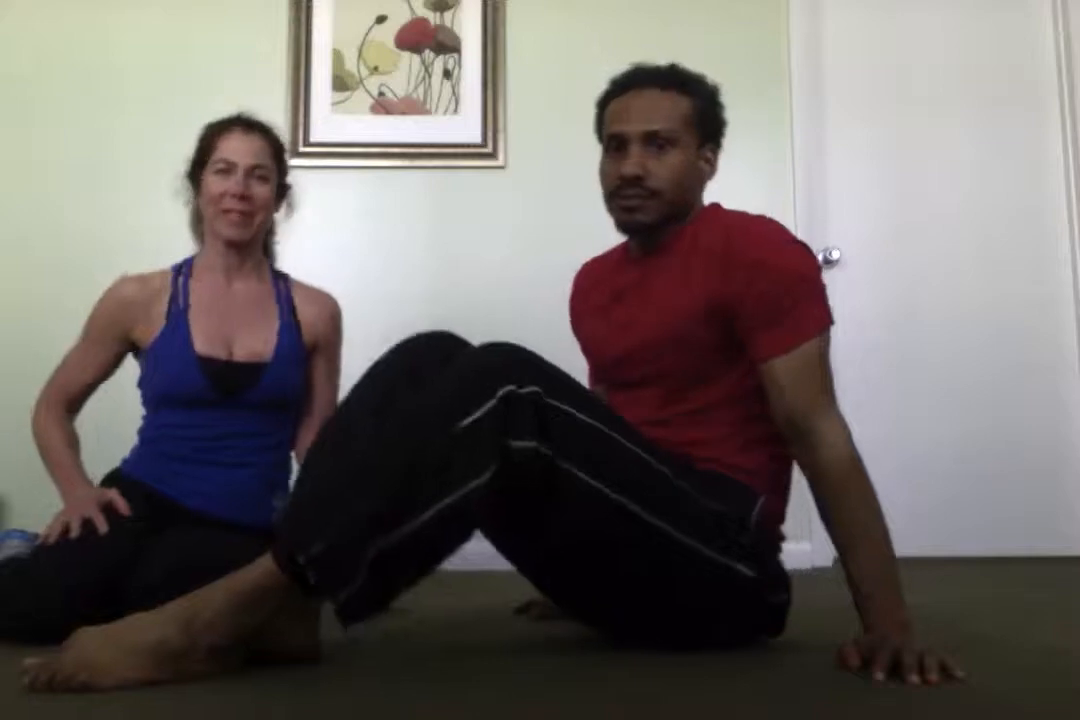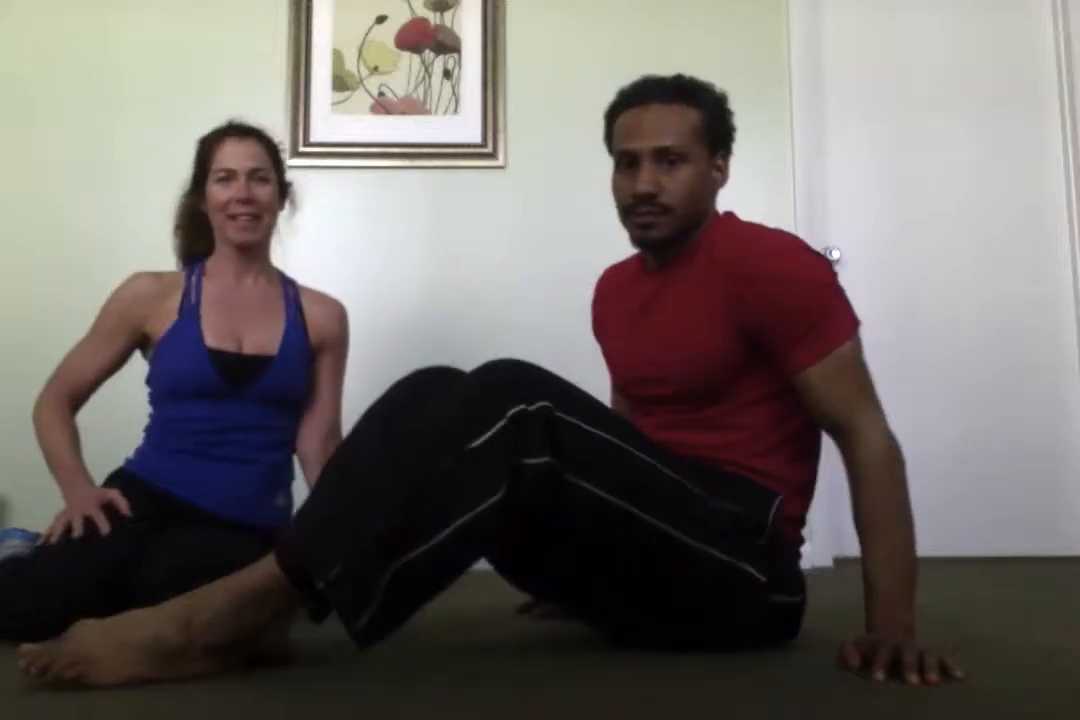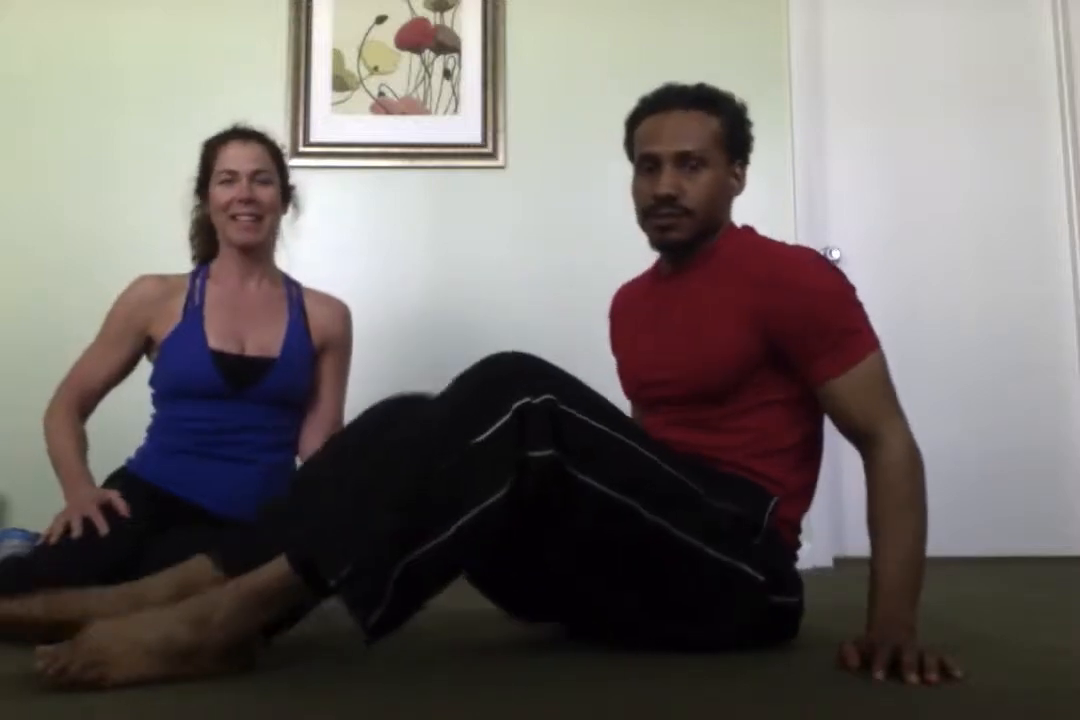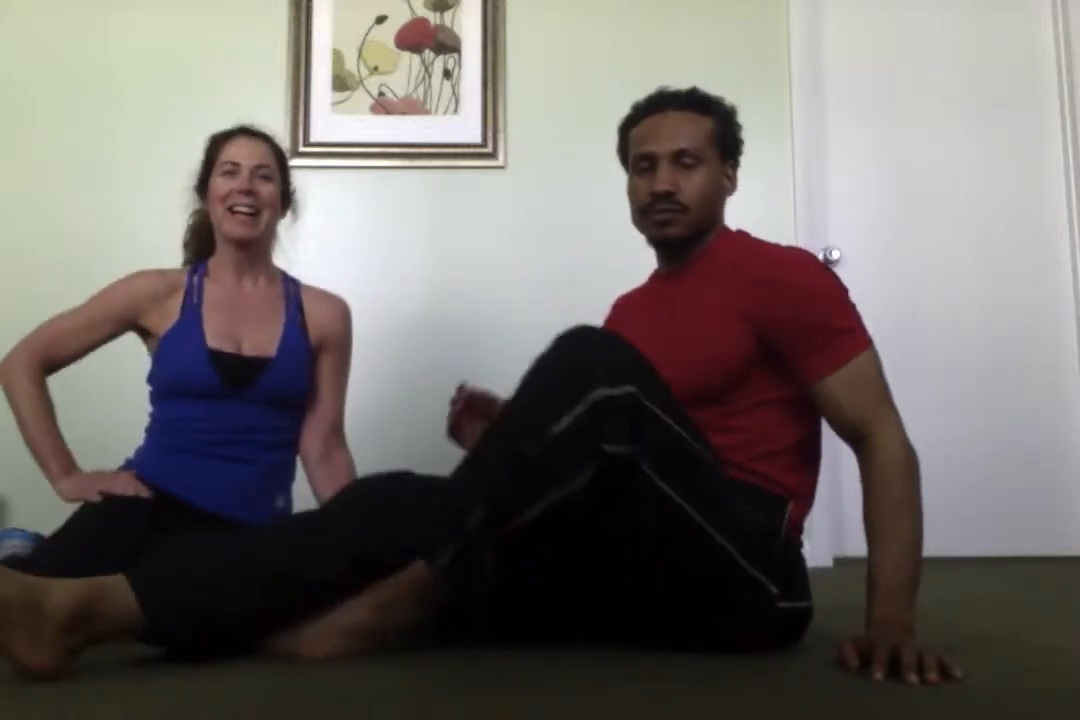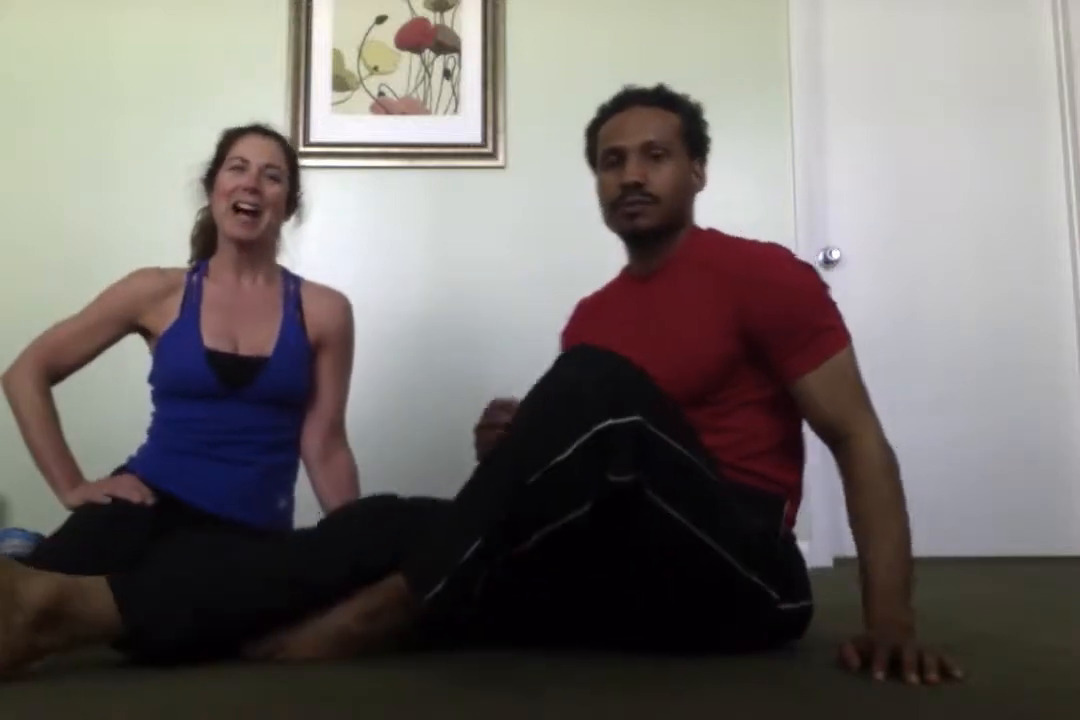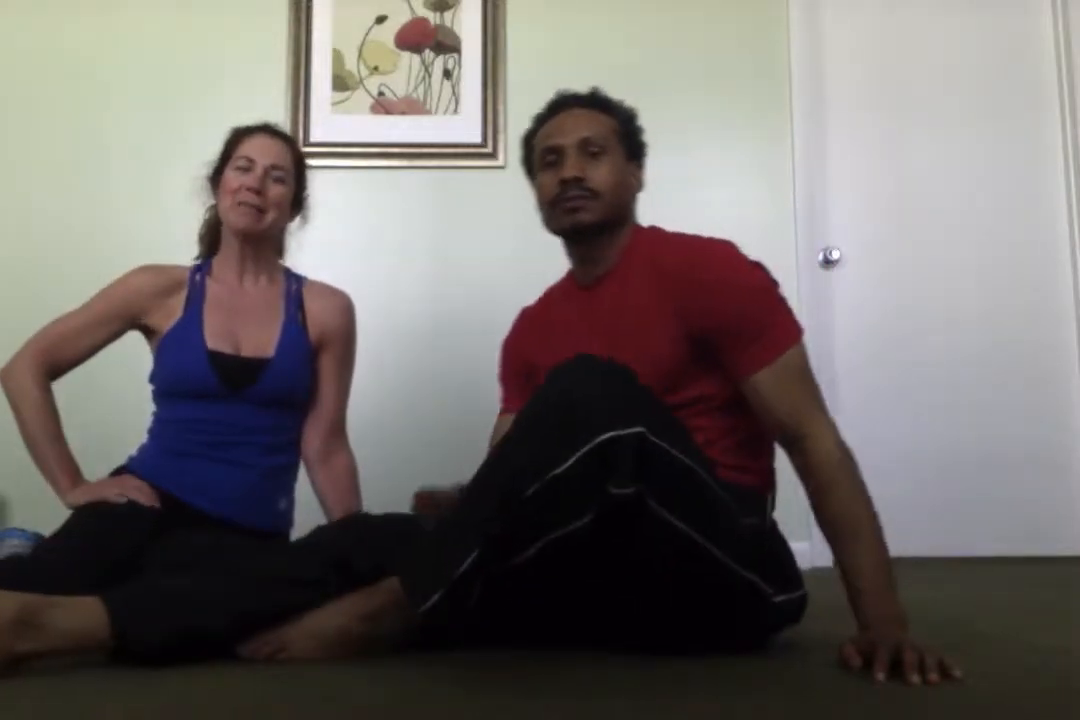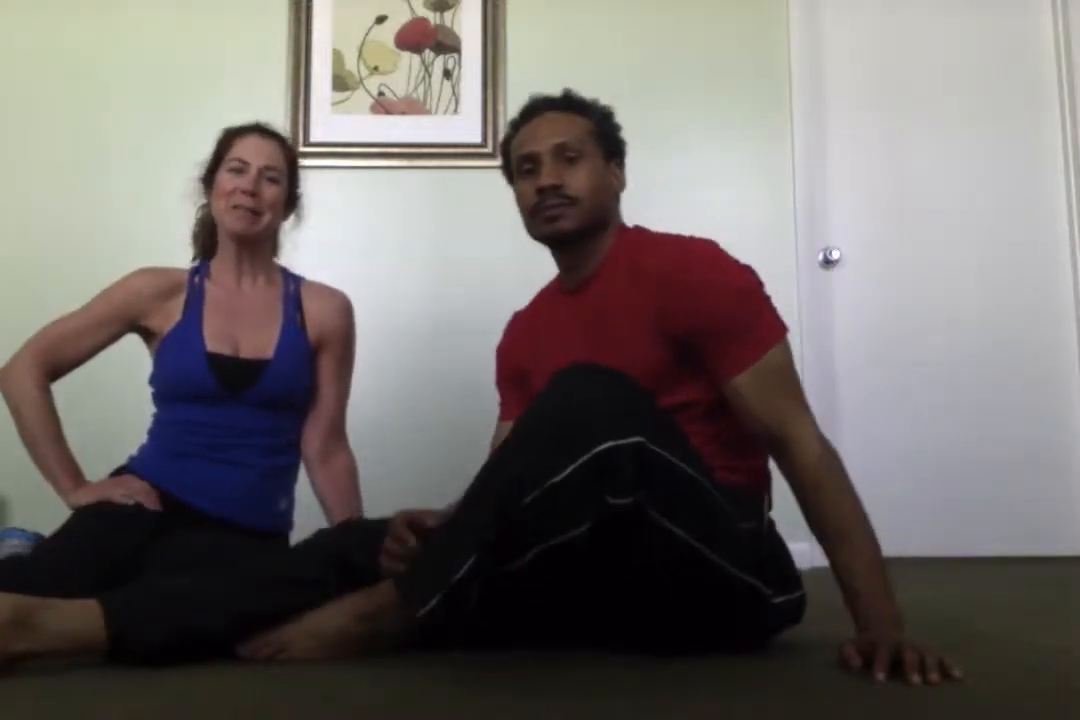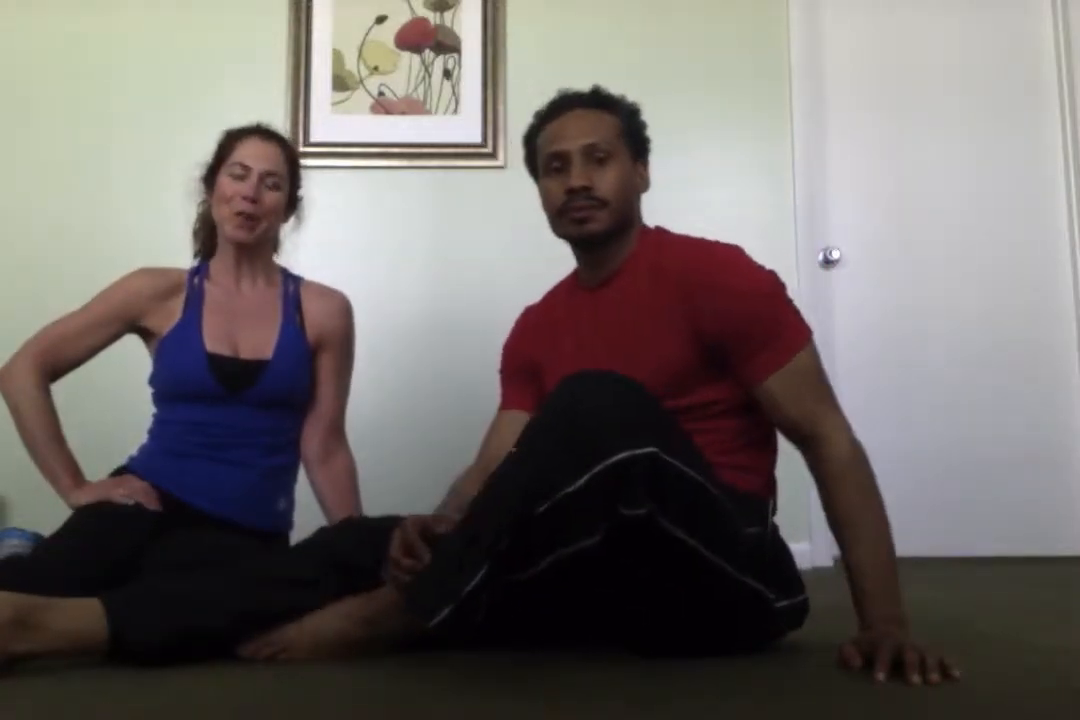
dt=0.3s
person 1, frame 1
left shoulder: (754, 254)
right shoulder: (593, 283)
left elbow: (818, 435)
left wrist: (886, 622)
right wrist: (571, 569)
left hip: (719, 565)
right hip: (624, 564)
left knee: (506, 382)
right knee: (432, 363)
left ankle: (223, 615)
right ankle: (285, 597)
person 1, frame 2
left shoulder: (771, 267)
right shoulder: (613, 291)
left elbow: (865, 435)
left wrist: (891, 622)
right wrist: (572, 566)
left hip: (735, 569)
right hip: (637, 565)
left knee: (515, 400)
right knee: (439, 398)
left ankle: (224, 614)
right ankle: (272, 604)
person 1, frame 3
left shoulder: (789, 279)
right shoulder: (631, 303)
left elbow: (887, 442)
left wrist: (890, 622)
left hip: (730, 568)
right hip: (632, 572)
left knee: (512, 389)
right knee: (408, 425)
left ankle: (231, 614)
right ankle: (189, 589)
person 1, frame 4
left shoulder: (784, 279)
right shoulder: (630, 312)
left elbow: (882, 441)
left wrist: (890, 621)
right wrist: (517, 446)
left hip: (743, 577)
right hip: (633, 568)
left knee: (590, 362)
right knee: (402, 501)
left ankle: (394, 606)
right ankle: (93, 606)
person 1, frame 5
left shoulder: (762, 275)
right shoulder: (594, 314)
left elbow: (859, 440)
left wrist: (890, 620)
right wrist: (521, 463)
left hip: (736, 573)
right hip: (619, 569)
left knee: (598, 385)
right knee: (384, 522)
left ankle: (388, 610)
person 1, frame 6
left shoulder: (707, 273)
right shoulder: (534, 330)
left elbow: (814, 440)
right elbow: (535, 471)
left wrist: (883, 623)
right wrist: (469, 512)
left hip: (725, 570)
right hip: (609, 571)
left knee: (594, 393)
right knee: (369, 538)
left ankle: (390, 610)
person 1, frame 7
left shoulder: (693, 273)
right shoulder: (526, 334)
left elbow: (798, 442)
right elbow: (516, 484)
left wrist: (880, 622)
right wrist: (441, 534)
left hip: (723, 570)
right hip: (604, 570)
left knee: (590, 400)
right knee: (368, 543)
left ankle: (389, 614)
person 1, frame 8
left shoulder: (715, 276)
right shoulder: (537, 329)
left elbow: (829, 439)
right elbow: (494, 476)
left wrist: (884, 624)
right wrist: (438, 533)
left hip: (728, 571)
right hip: (612, 572)
left knee: (602, 405)
right knee: (370, 541)
left ankle: (393, 618)
person 2, frame 1
left shoulder: (314, 311)
right shoulder: (140, 299)
left elbow: (316, 442)
right elbow: (54, 406)
right wrist: (76, 491)
left hip: (244, 530)
right hip: (143, 502)
person 2, frame 2
left shoulder: (320, 316)
right shoulder: (151, 296)
left elbow: (319, 446)
right elbow: (55, 402)
right wrist: (78, 490)
left hip: (246, 528)
right hip: (146, 500)
person 2, frame 3
left shoulder: (323, 316)
right shoulder: (156, 297)
left elbow: (320, 443)
right elbow: (65, 408)
right wrist: (81, 491)
left hip: (245, 527)
right hip: (148, 501)
person 2, frame 4
left shoulder: (323, 314)
right shoulder: (157, 294)
left elbow: (323, 447)
right wrist: (67, 476)
left hip: (247, 528)
right hip: (148, 498)
person 2, frame 5
left shoulder: (323, 311)
right shoulder: (158, 292)
left elbow: (324, 447)
right wrist: (71, 486)
left hip: (250, 529)
right hip: (148, 500)
person 2, frame 6
left shoulder: (325, 310)
right shoulder: (160, 290)
left elbow: (325, 448)
right wrist: (72, 486)
left hip: (249, 531)
right hip: (150, 500)
person 2, frame 7
left shoulder: (324, 311)
right shoulder: (158, 293)
left elbow: (324, 449)
right wrist: (75, 488)
left hip: (249, 532)
right hip: (150, 502)
person 2, frame 8
left shoulder: (323, 310)
right shoulder: (158, 293)
left elbow: (324, 449)
right wrist: (75, 487)
left hip: (248, 532)
right hip: (150, 503)
